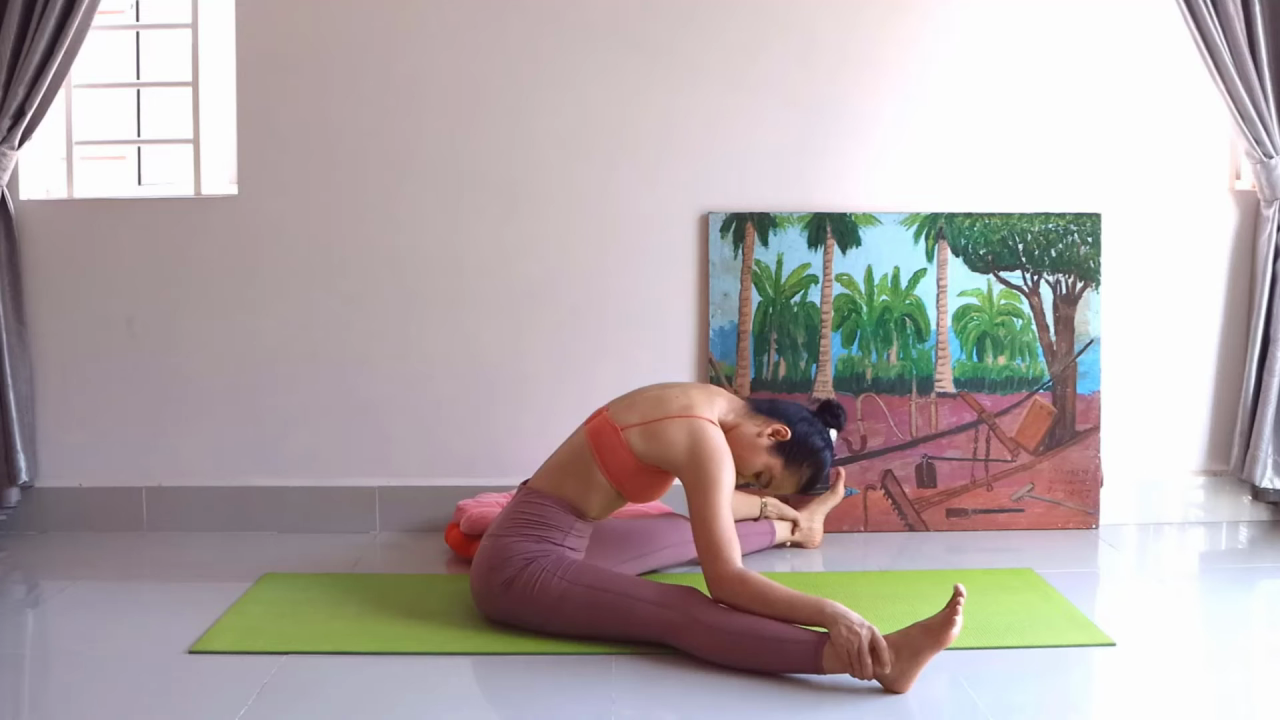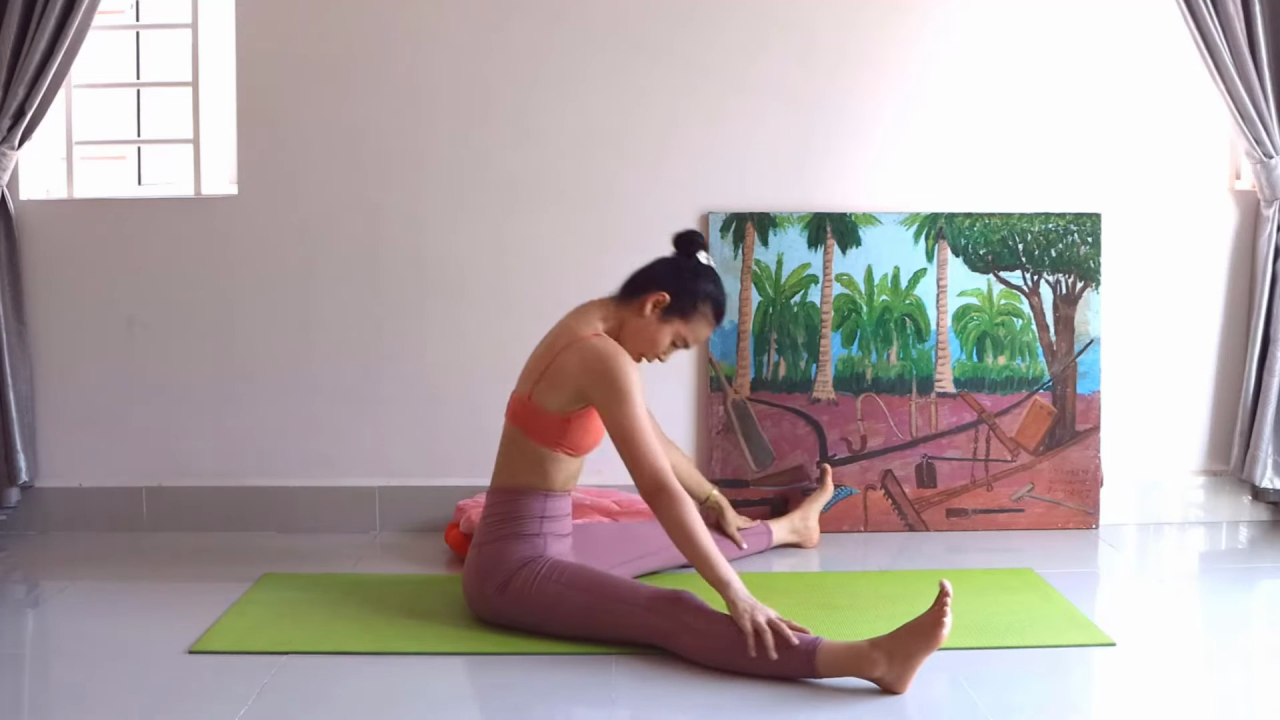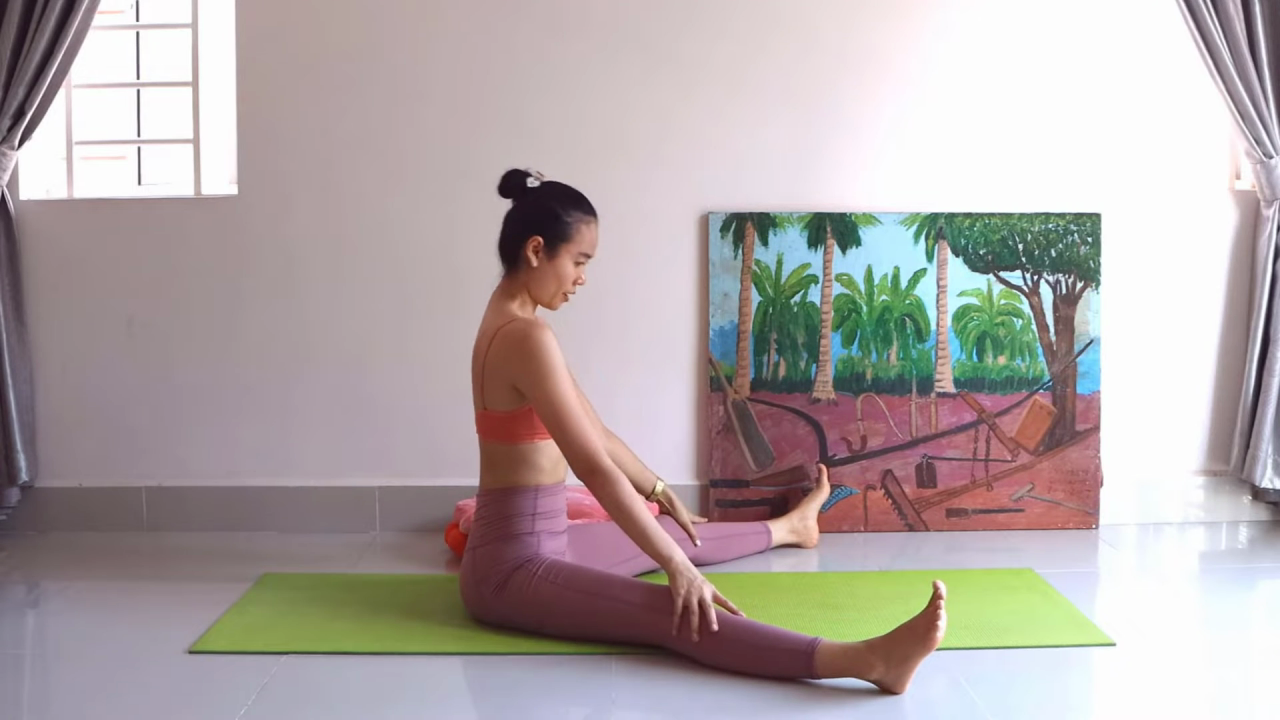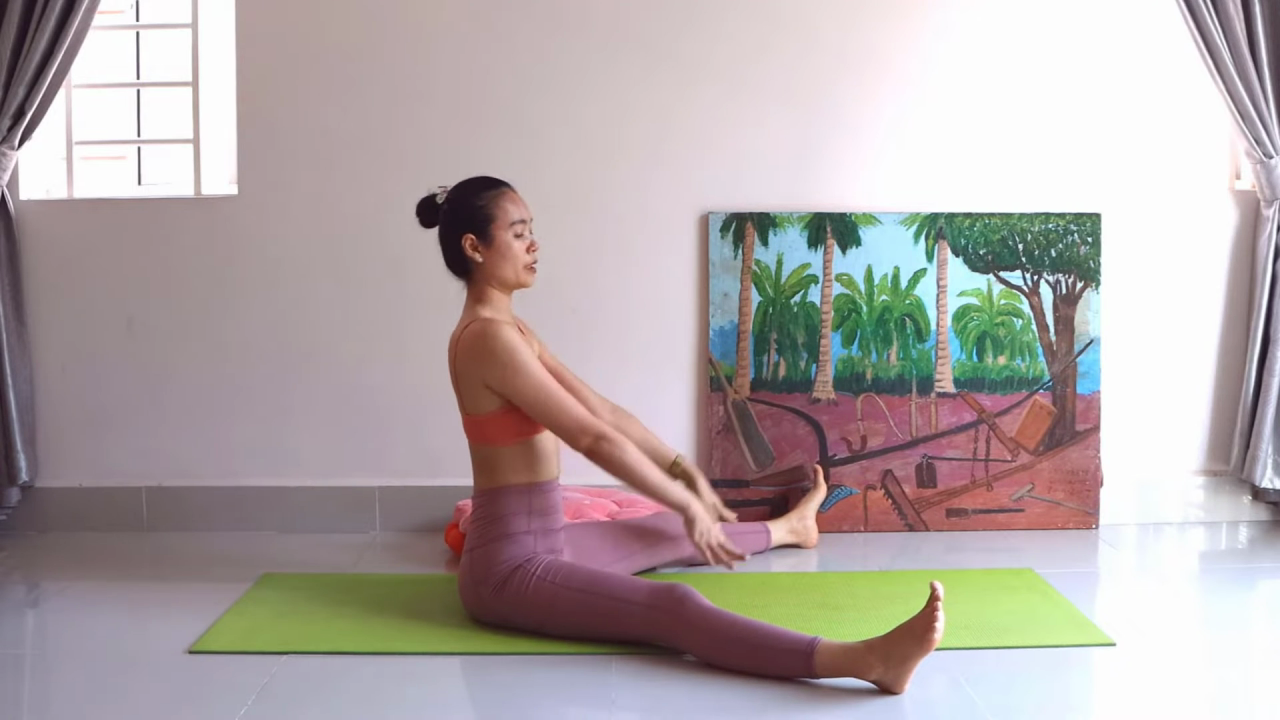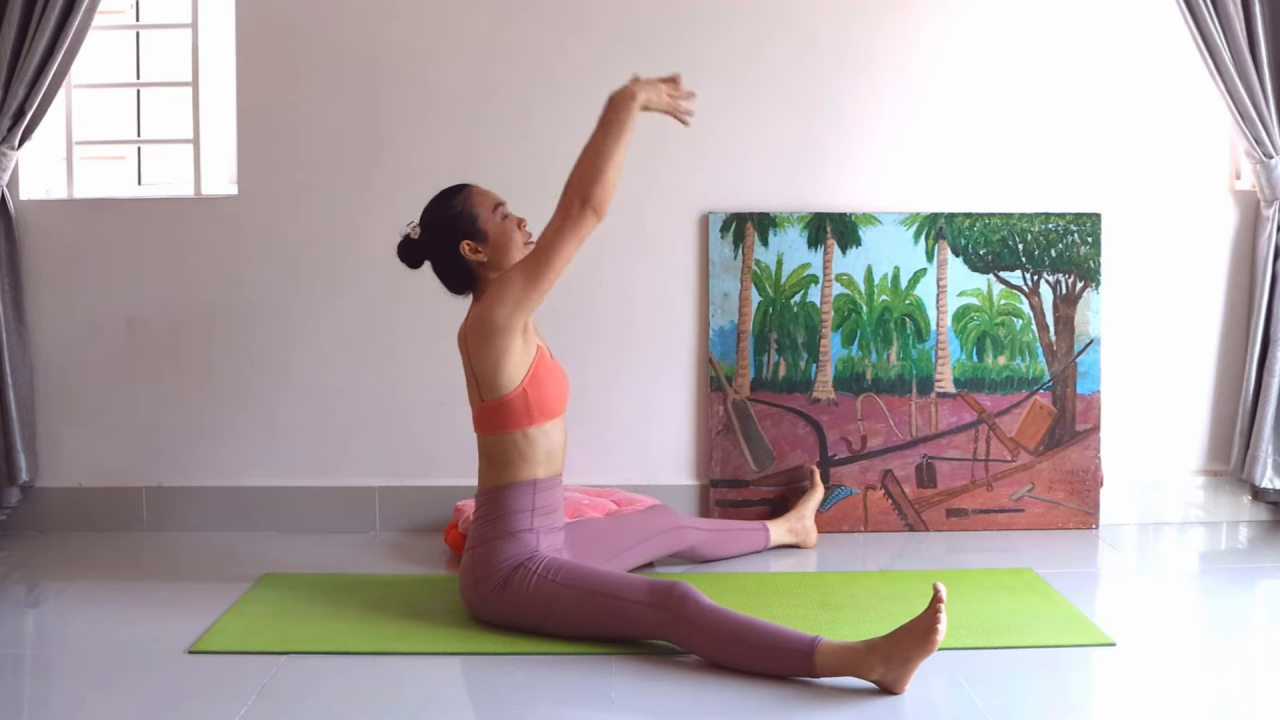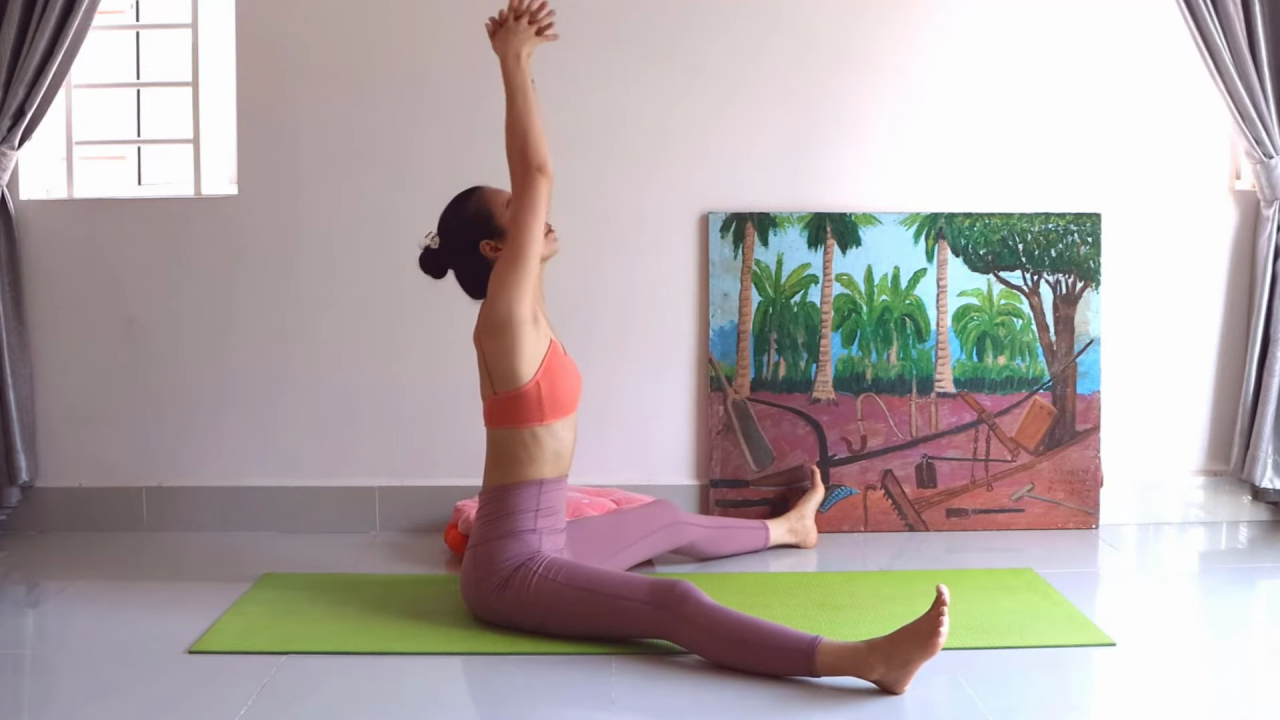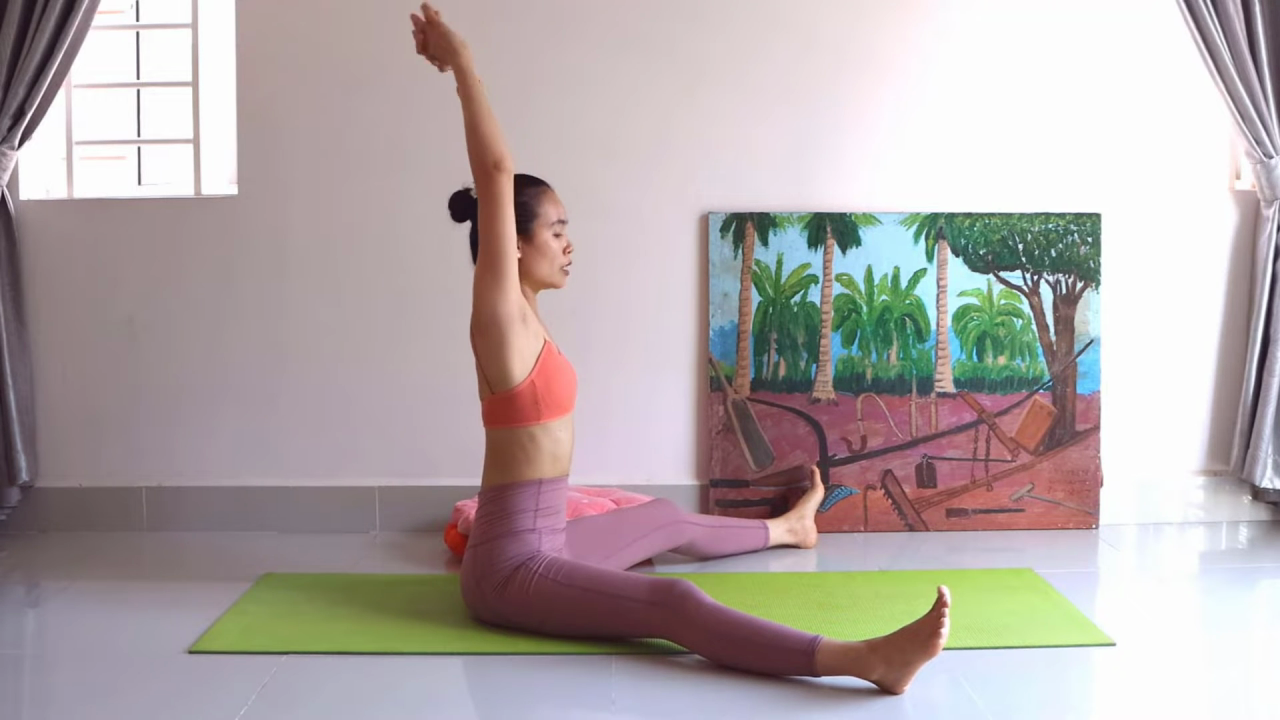
dt=0.7s
person 1, frame 1
left shoulder: (707, 403)
right shoulder: (708, 441)
left elbow: (710, 501)
right elbow: (726, 583)
left wrist: (768, 508)
right wrist: (832, 615)
left hip: (550, 541)
right hip: (520, 566)
left knee: (690, 532)
right knee: (681, 612)
left ankle: (791, 530)
right ankle: (880, 662)
person 1, frame 2
left shoulder: (593, 328)
right shoulder: (603, 360)
left elbow: (652, 441)
right elbow: (660, 490)
left wrist: (714, 501)
right wrist: (736, 595)
left hip: (547, 542)
right hip: (515, 567)
left knee: (675, 538)
right knee: (673, 614)
left ankle: (787, 527)
right ankle: (868, 660)
person 1, frame 3
left shoulder: (512, 323)
right shoulder: (527, 338)
left elbow: (595, 434)
right elbow: (594, 467)
left wrist: (664, 496)
right wrist: (677, 567)
left hip: (541, 540)
right hip: (511, 567)
left knee: (677, 533)
right knee: (674, 614)
left ankle: (788, 528)
right ankle: (870, 660)
person 1, frame 4
left shoulder: (508, 328)
right shoulder: (488, 338)
left elbow: (599, 407)
right elbow: (594, 438)
left wrist: (681, 468)
right wrist: (682, 501)
left hip: (537, 542)
right hip: (508, 567)
left knee: (668, 531)
right knee: (674, 606)
left ankle: (786, 528)
right ankle: (868, 660)
person 1, frame 5
left shoulder: (507, 317)
right shoulder: (493, 318)
left elbow: (579, 210)
right elbow: (587, 210)
left wrist: (621, 111)
right wrist: (626, 106)
left hip: (537, 539)
right hip: (511, 566)
left knee: (664, 525)
right knee: (674, 606)
left ankle: (785, 528)
right ankle: (867, 660)
person 1, frame 6
left shoulder: (521, 314)
right shoulder: (506, 314)
left elbow: (531, 175)
right elbow: (536, 173)
left wrist: (518, 62)
right wrist: (513, 63)
left hip: (540, 540)
right hip: (511, 566)
left knee: (665, 520)
right knee: (675, 605)
left ankle: (784, 528)
right ankle: (866, 659)
person 1, frame 7
left shoulder: (519, 312)
right shoulder: (499, 312)
left elbow: (499, 173)
right elbow: (496, 173)
right wrist: (463, 65)
left hip: (542, 539)
right hip: (511, 565)
left knee: (666, 520)
right knee: (674, 605)
left ankle: (783, 529)
right ankle: (867, 659)
